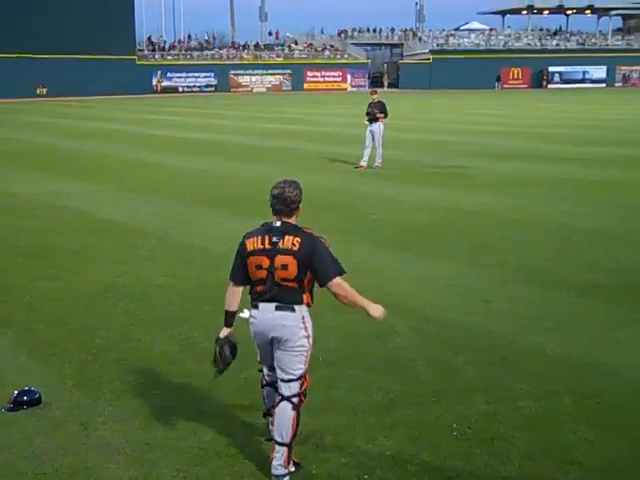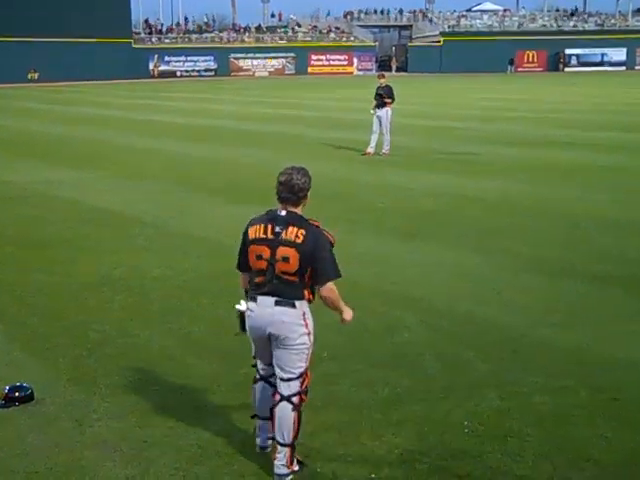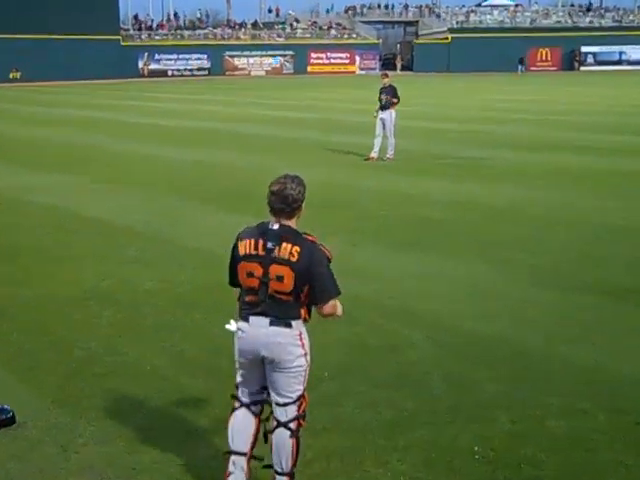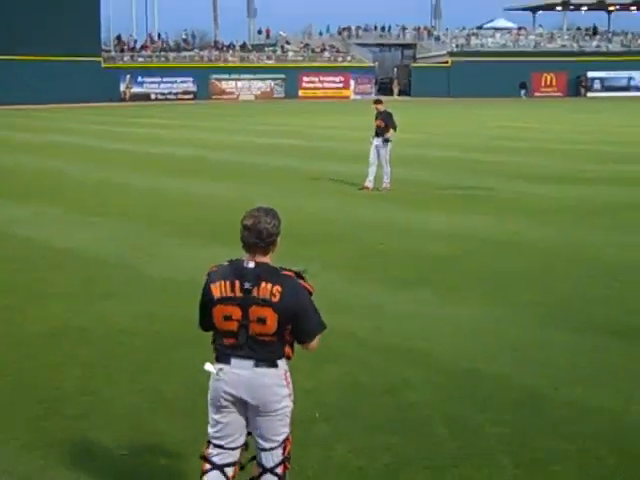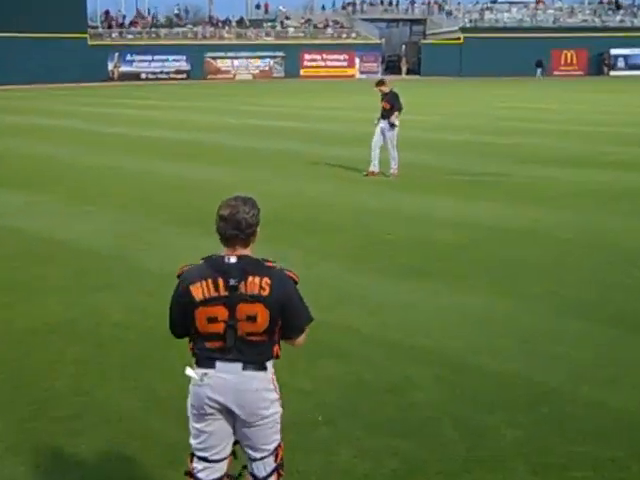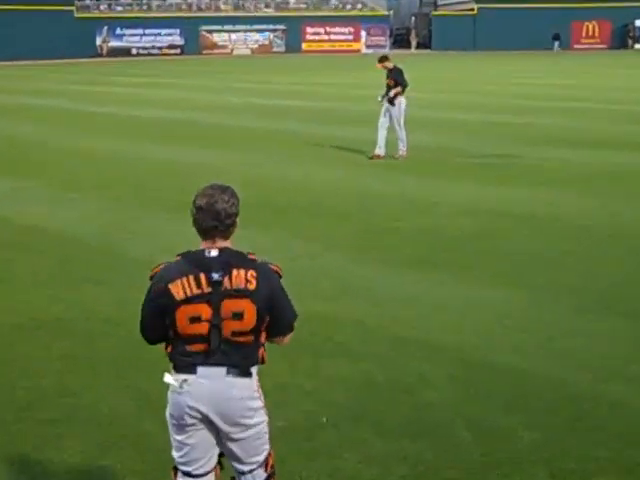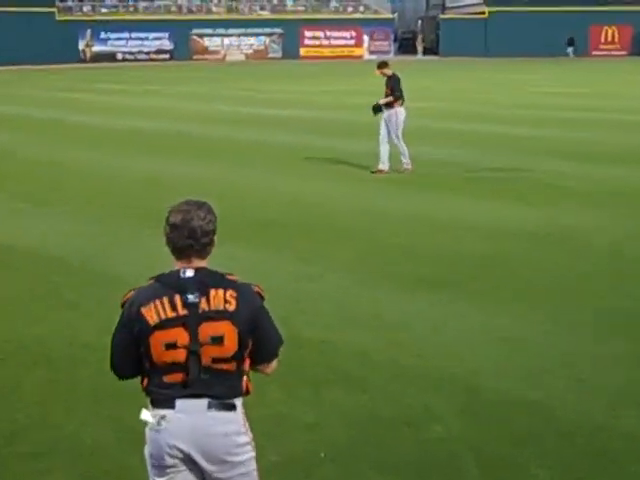
dt=0.2s
person 1, frame 1
left shoulder: (250, 240)
right shoulder: (308, 242)
left elbow: (236, 286)
right elbow: (336, 285)
left wrist: (227, 326)
right wrist: (368, 306)
left hip: (260, 318)
right hip: (292, 320)
left knee: (271, 376)
right knee: (291, 388)
left ankle: (275, 425)
person 1, frame 2
left shoulder: (254, 226)
right shoulder: (313, 235)
right elbow: (325, 289)
right wrist: (344, 310)
left hip: (256, 311)
right hip: (291, 315)
left knee: (265, 373)
right knee: (290, 385)
left ankle: (263, 435)
person 1, frame 3
left shoulder: (244, 239)
right shoulder: (309, 250)
right elbow: (326, 307)
right wrist: (337, 309)
left hip: (247, 330)
right hip: (286, 336)
left knee: (246, 400)
right knee: (286, 410)
person 1, frame 4
left shoulder: (216, 278)
right shoulder: (290, 287)
left elbow: (206, 325)
right elbow: (310, 343)
left hip: (226, 375)
right hip: (269, 379)
left knee: (220, 454)
right knee: (272, 456)
person 1, frame 5
left shoulder: (192, 278)
right shoulder: (277, 280)
left elbow: (178, 330)
right elbow: (297, 338)
left hip: (208, 380)
right hip: (255, 382)
person 1, frame 6
left shoulder: (169, 276)
right shoulder: (261, 274)
left elbow: (151, 334)
right elbow: (283, 336)
left hip: (188, 387)
right hip: (239, 387)
person 1, frame 7
left shoulder: (142, 300)
right shoulder: (242, 296)
left elbow: (122, 368)
right elbow: (267, 364)
left hip: (167, 421)
right hip: (224, 420)
